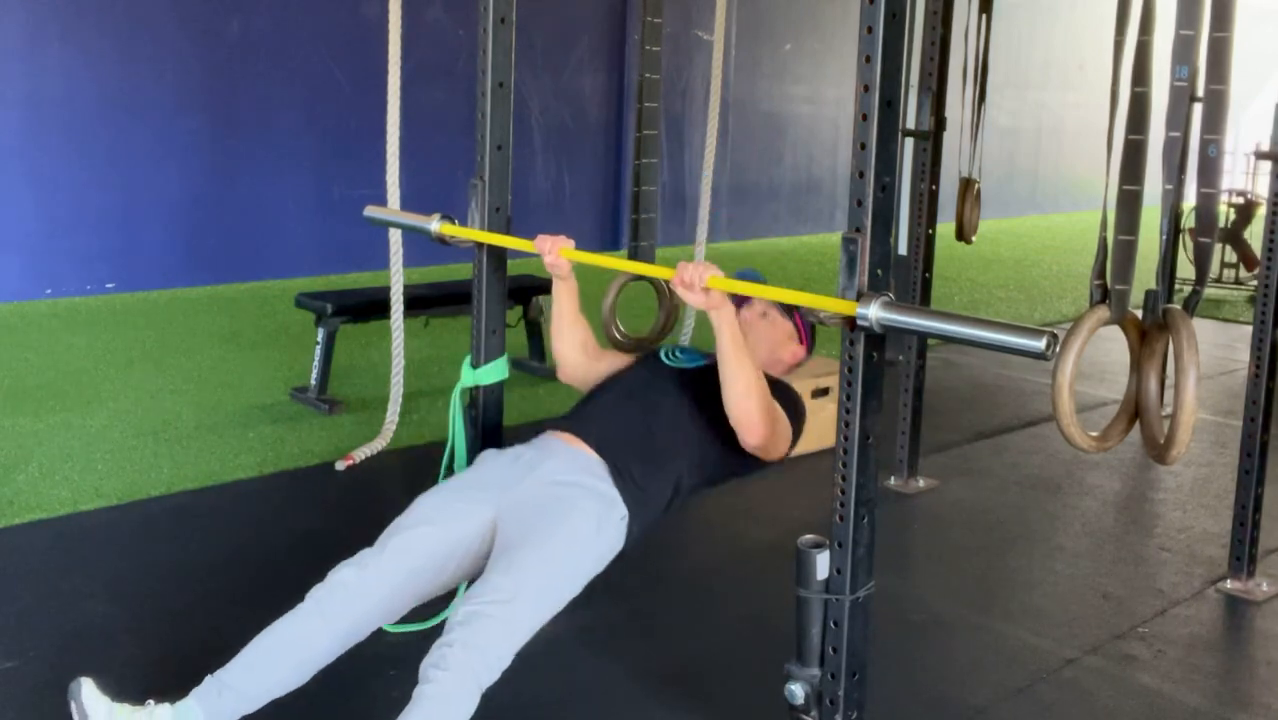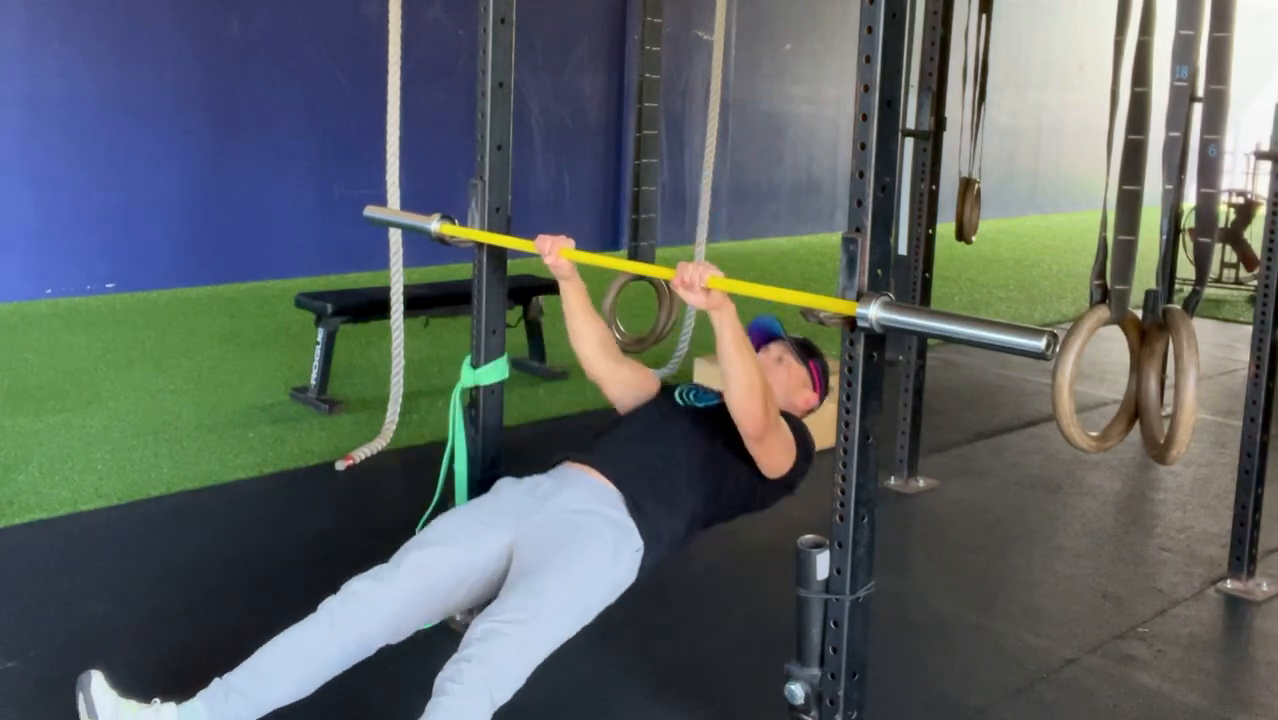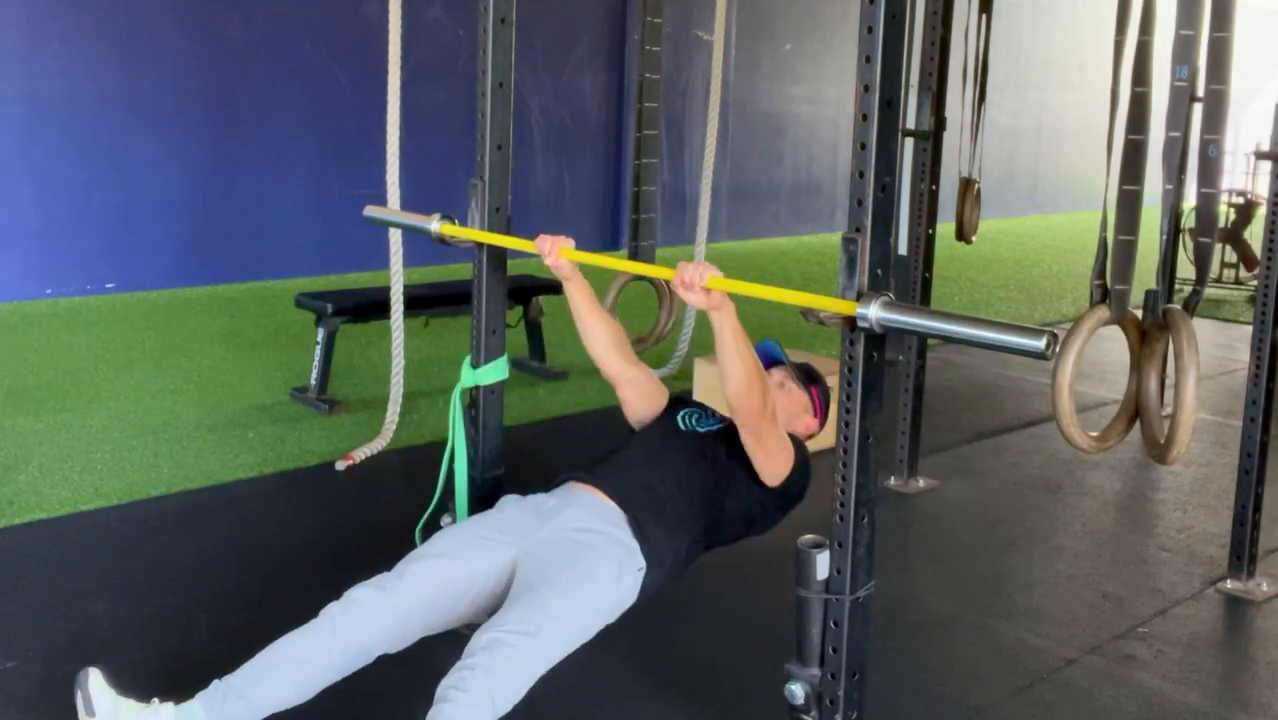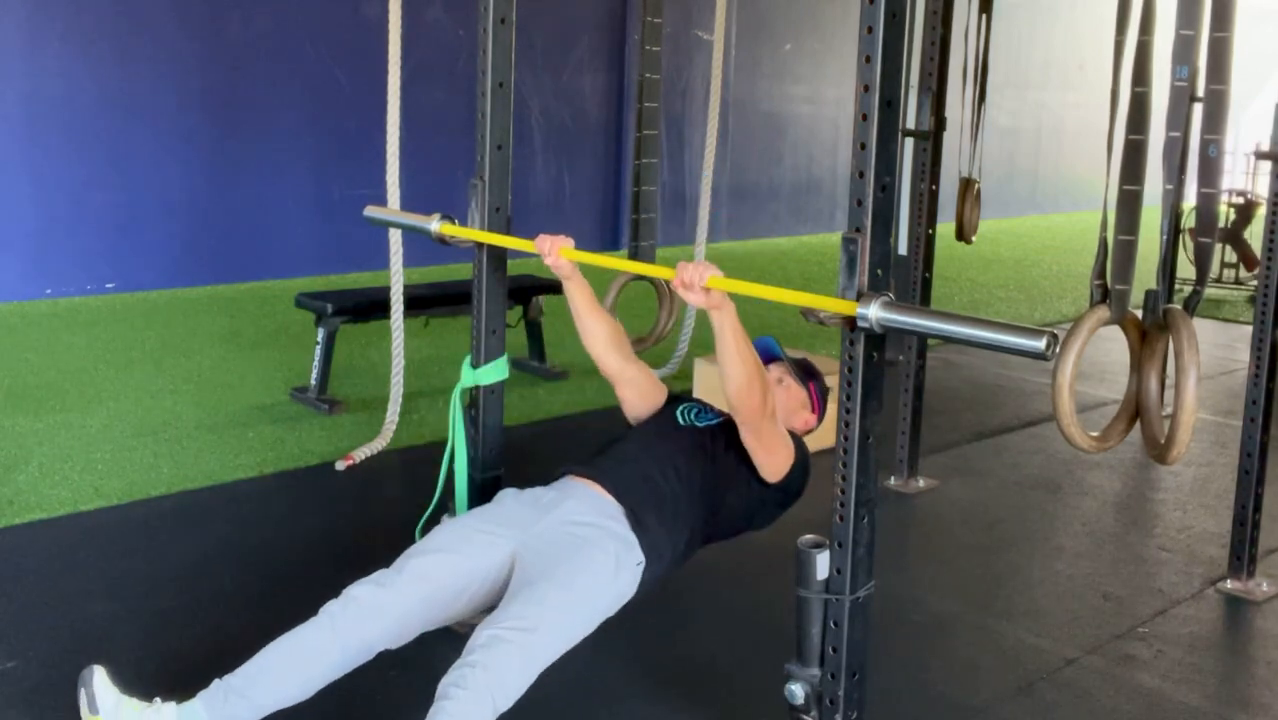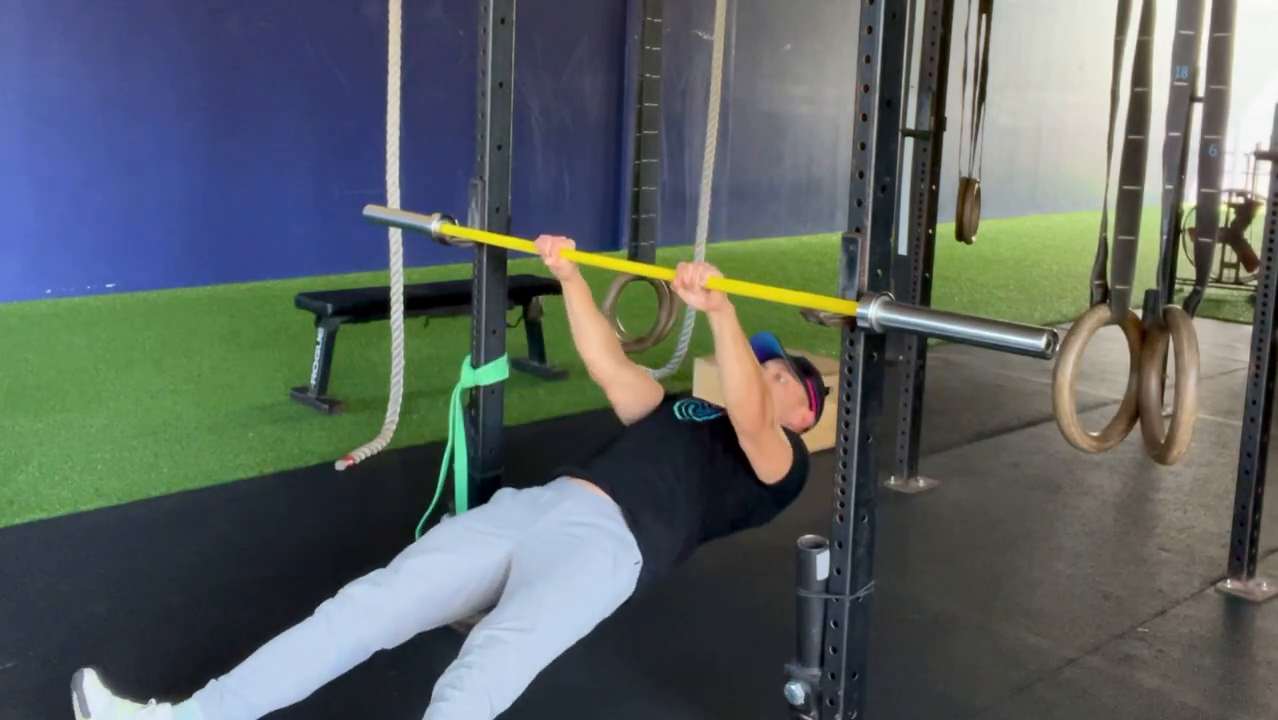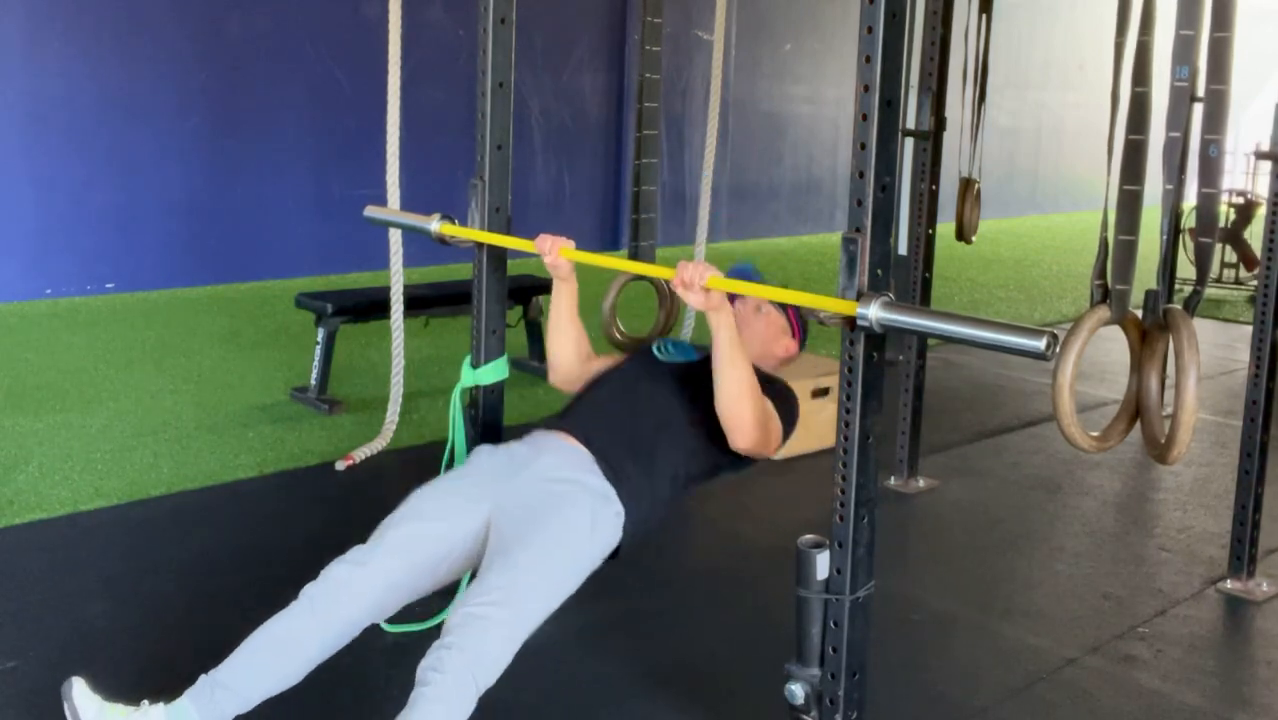
dt=0.2s
person 1, frame 1
left shoulder: (779, 407)
right shoulder: (672, 361)
left elbow: (753, 427)
right elbow: (576, 363)
left wrist: (718, 310)
right wrist: (562, 275)
left hip: (590, 500)
right hip: (515, 466)
left knee: (470, 643)
right knee: (359, 587)
person 1, frame 2
left shoulder: (781, 452)
right shoulder: (680, 400)
left elbow: (754, 416)
right elbow: (602, 361)
left wrist: (721, 310)
right wrist: (565, 272)
left hip: (605, 531)
right hip: (531, 495)
right knee: (371, 600)
person 1, frame 3
left shoulder: (777, 471)
right shoulder: (686, 420)
left elbow: (752, 410)
right elbow: (617, 360)
left wrist: (720, 309)
right wrist: (568, 272)
left hip: (606, 549)
right hip: (534, 513)
right knee: (373, 609)
person 1, frame 4
left shoulder: (777, 466)
right shoulder: (684, 415)
left elbow: (750, 408)
right elbow: (615, 357)
left wrist: (719, 310)
right wrist: (567, 271)
left hip: (605, 544)
right hip: (531, 507)
right knee: (374, 605)
person 1, frame 5
left shoulder: (779, 460)
right shoulder: (686, 410)
left elbow: (752, 427)
right elbow: (608, 367)
left wrist: (721, 313)
right wrist: (569, 276)
left hip: (603, 540)
right hip: (529, 505)
right knee: (372, 603)
person 1, frame 6
left shoulder: (771, 397)
right shoulder: (670, 351)
left elbow: (743, 434)
right elbow: (569, 376)
left wrist: (722, 315)
right wrist: (564, 280)
left hip: (584, 497)
right hip: (510, 461)
left knee: (472, 642)
right knee: (354, 584)
